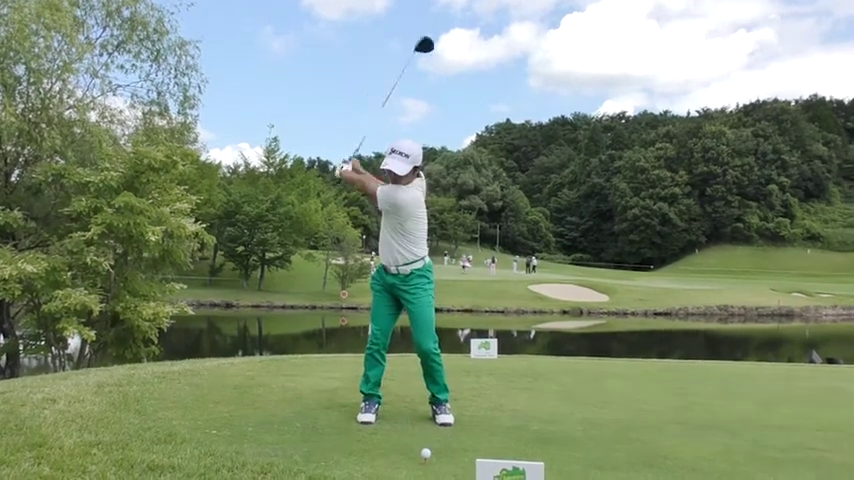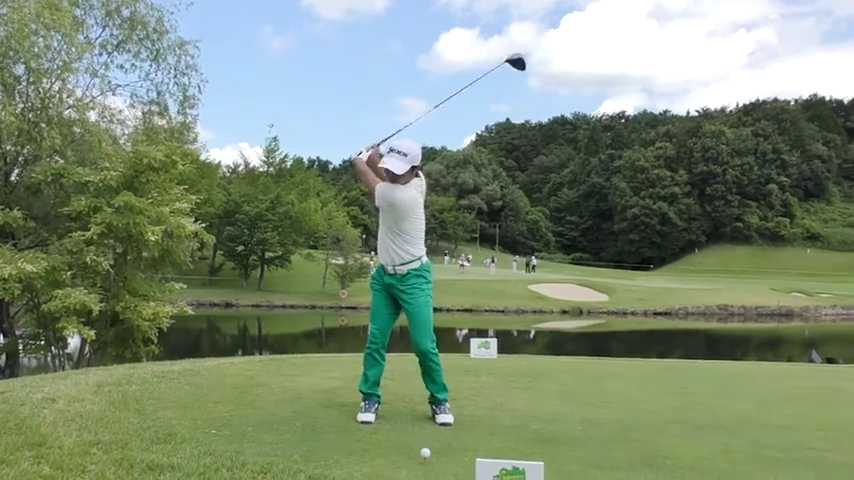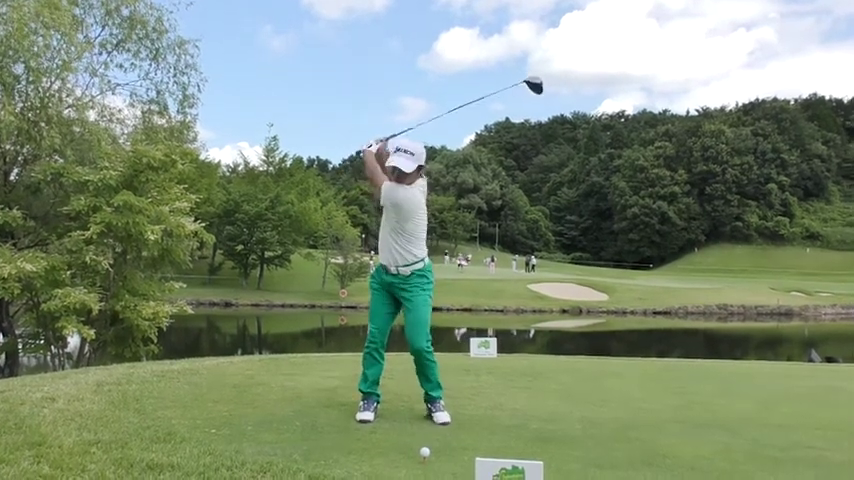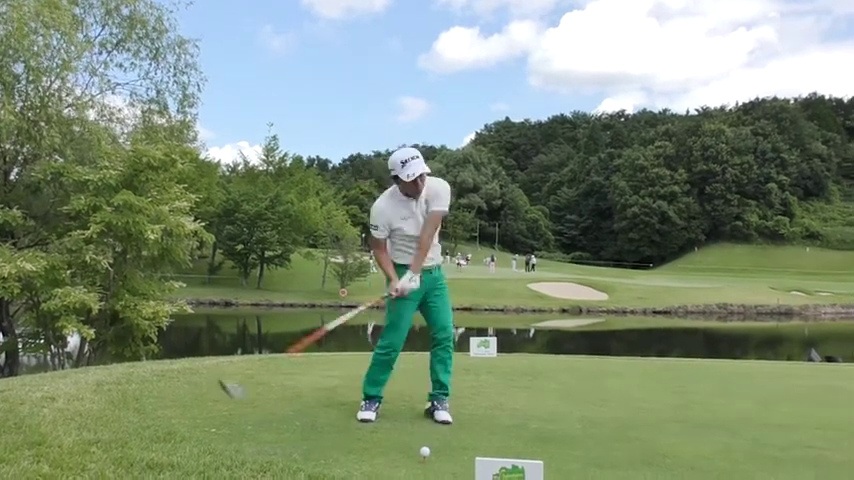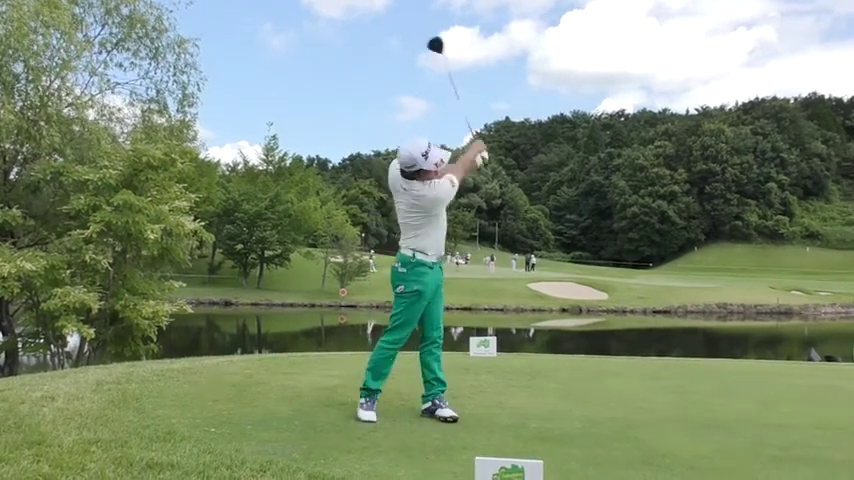
dt=0.2s
person 1, frame 1
left shoulder: (402, 196)
right shoulder: (416, 180)
left elbow: (367, 187)
right elbow: (379, 186)
left wrist: (347, 174)
right wrist: (358, 169)
left hip: (415, 278)
right hip: (386, 275)
left knee: (426, 344)
right knee: (376, 340)
left ankle: (440, 401)
right ankle: (370, 399)
person 1, frame 2
left shoulder: (398, 196)
right shoulder: (417, 180)
left elbow: (371, 180)
right elbow: (383, 178)
left wrist: (360, 163)
right wrist: (374, 161)
left hip: (413, 277)
right hip: (385, 274)
left knee: (424, 344)
right knee: (376, 339)
left ankle: (439, 401)
right ankle: (370, 398)
person 1, frame 3
left shoulder: (402, 195)
right shoulder: (418, 183)
left elbow: (375, 176)
left wrist: (369, 154)
right wrist: (381, 154)
left hip: (414, 277)
right hip: (385, 274)
left knee: (419, 342)
right knee: (375, 339)
left ankle: (434, 399)
right ankle: (369, 398)
person 1, frame 4
left shoulder: (438, 187)
right shoulder: (383, 207)
left elbow: (427, 234)
right elbow: (379, 249)
left wrist: (415, 270)
right wrist: (393, 279)
left hip: (431, 274)
right hip: (400, 275)
left knee: (444, 337)
right knee: (391, 342)
left ankle: (438, 399)
right ankle: (371, 398)
person 1, frame 5
left shoulder: (399, 168)
right shoulder: (430, 193)
left elbow: (446, 170)
right elbow: (457, 173)
left wrist: (471, 155)
right wrist: (474, 150)
left hip: (431, 268)
right hip: (416, 271)
left knee: (433, 337)
right knee: (396, 335)
left ankle: (434, 398)
right ankle: (368, 395)
